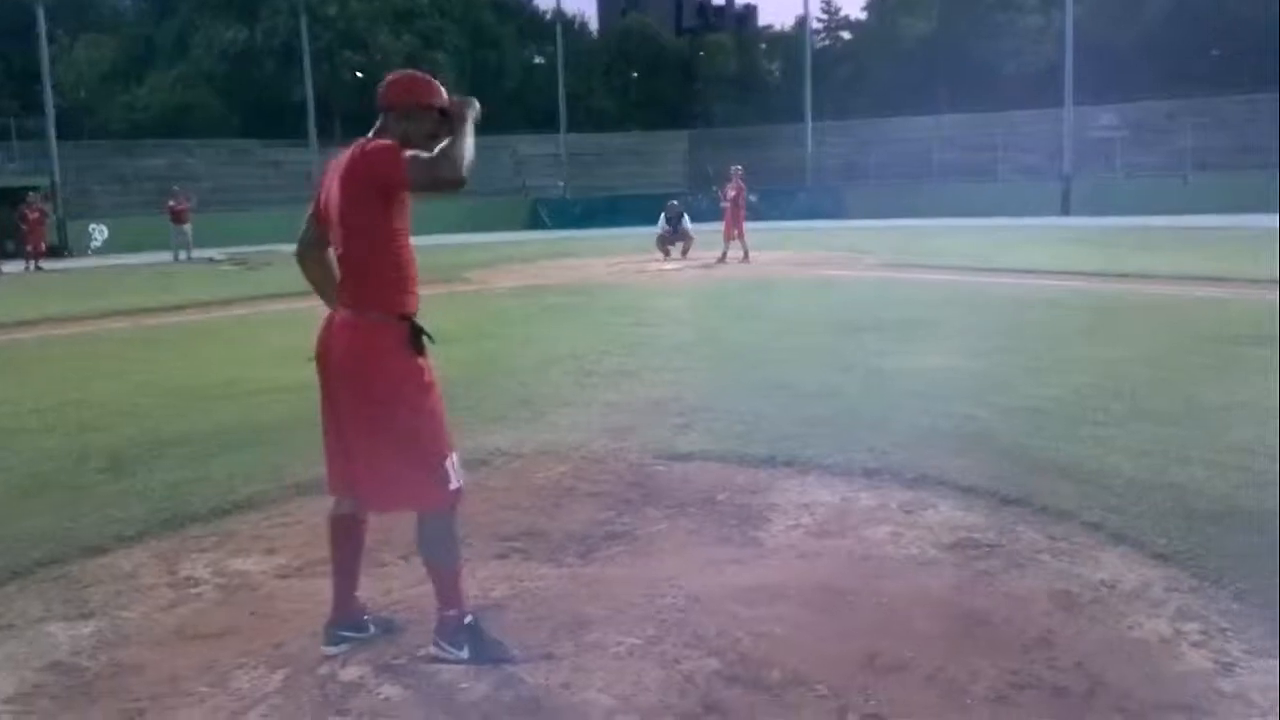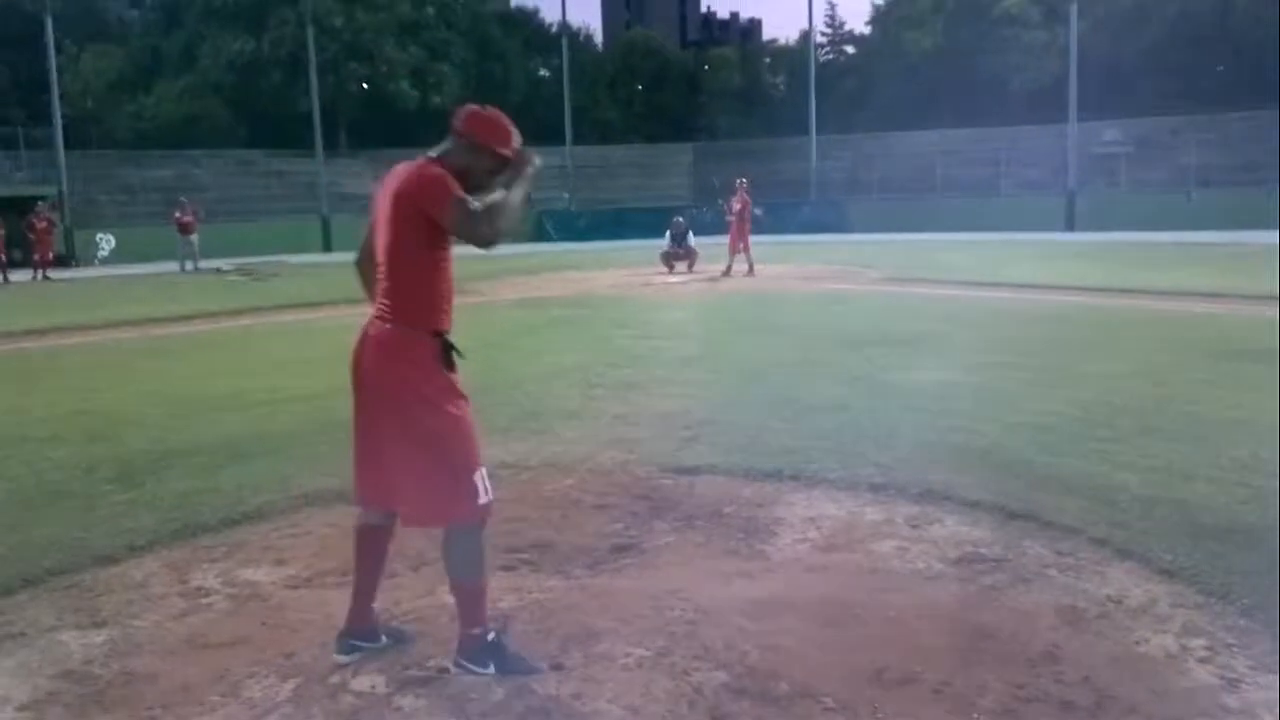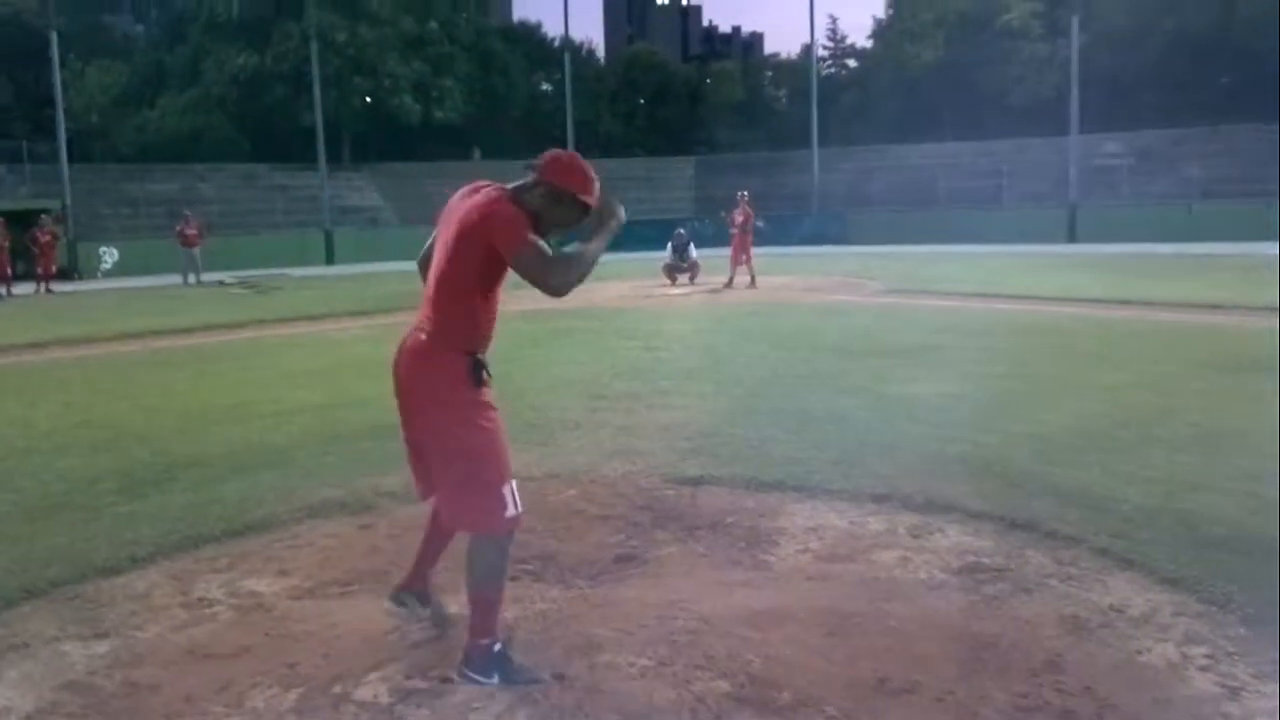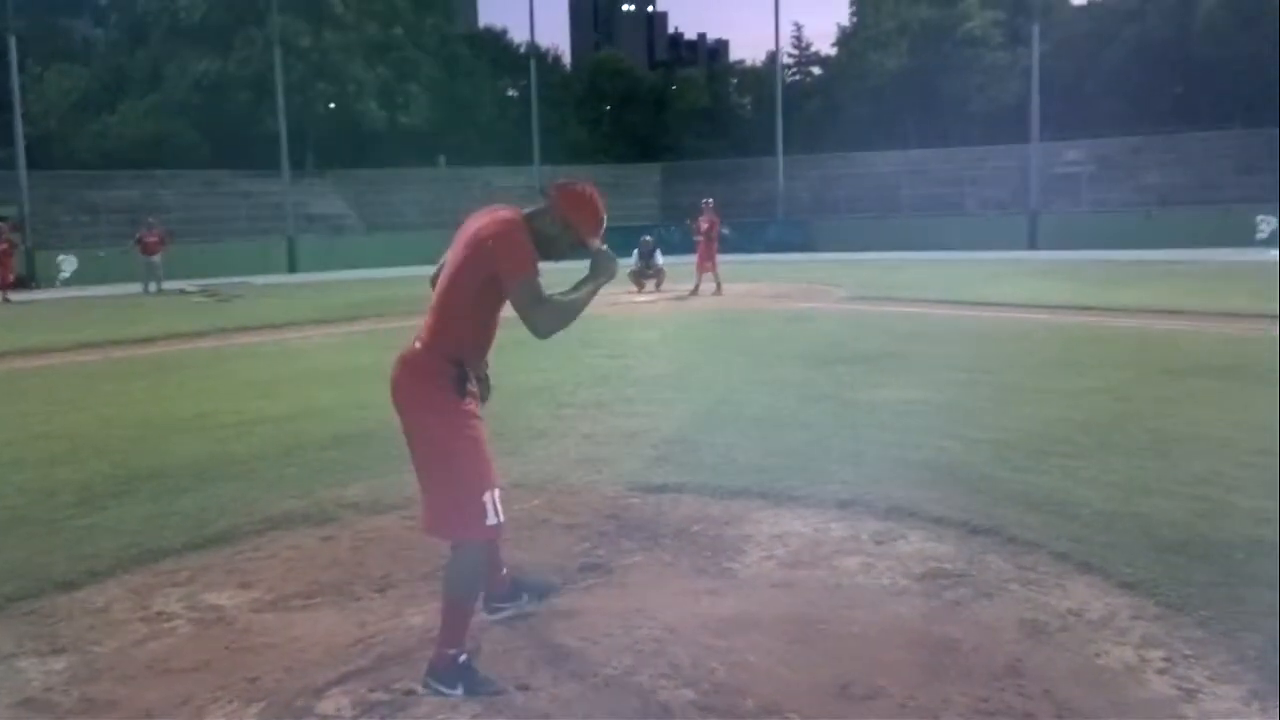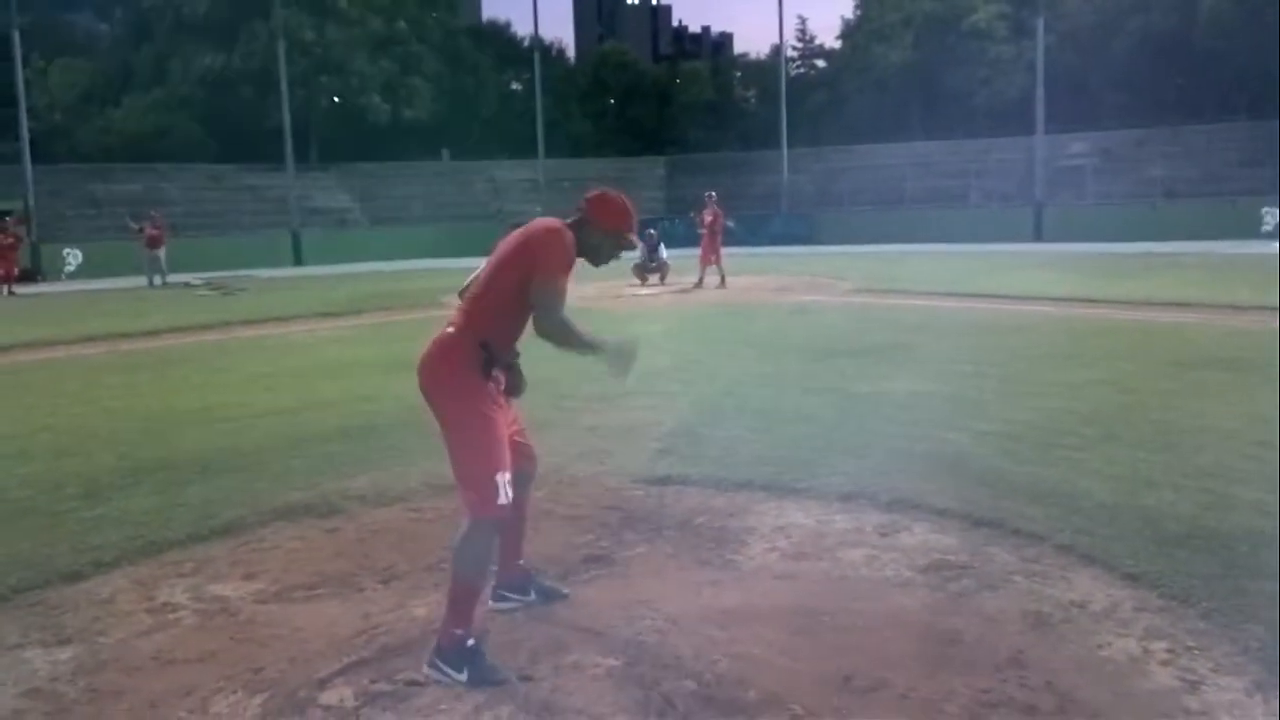
dt=0.3s
person 1, frame 1
left shoulder: (343, 165)
right shoulder: (376, 156)
left elbow: (309, 251)
right elbow: (451, 174)
right wrist: (466, 120)
left hip: (342, 336)
right hip: (383, 342)
left knee: (354, 484)
right knee: (439, 488)
left ankle: (345, 615)
right ankle: (453, 624)
person 1, frame 2
left shoulder: (402, 177)
right shoulder: (430, 180)
left elbow: (367, 259)
right elbow: (487, 231)
right wrist: (522, 177)
left hip: (379, 346)
right hip: (416, 356)
left knee: (383, 495)
right knee: (469, 504)
left ankle: (360, 625)
right ankle: (476, 643)
person 1, frame 3
left shoulder: (471, 194)
right shoulder: (501, 213)
left elbow: (427, 264)
right elbow: (556, 280)
right wrist: (603, 233)
left hip: (423, 356)
right hip: (448, 370)
left knee: (460, 487)
right knee: (496, 513)
left ankle: (417, 585)
right ankle: (481, 653)
person 1, frame 4
left shoulder: (492, 218)
right shoulder: (511, 234)
left elbow: (441, 281)
right elbow: (542, 320)
right wrist: (598, 278)
left hip: (431, 369)
right hip: (439, 381)
left knee: (472, 490)
right knee: (477, 519)
left ankle: (499, 588)
right ankle: (448, 664)
person 1, frame 5
left shoulder: (538, 237)
right shoulder: (556, 239)
left elbow: (473, 292)
right elbow: (548, 322)
right wrist: (606, 350)
left hip: (472, 362)
right hip: (461, 368)
left knee: (519, 466)
right knee: (489, 502)
left ankle: (511, 581)
right ankle: (452, 647)
